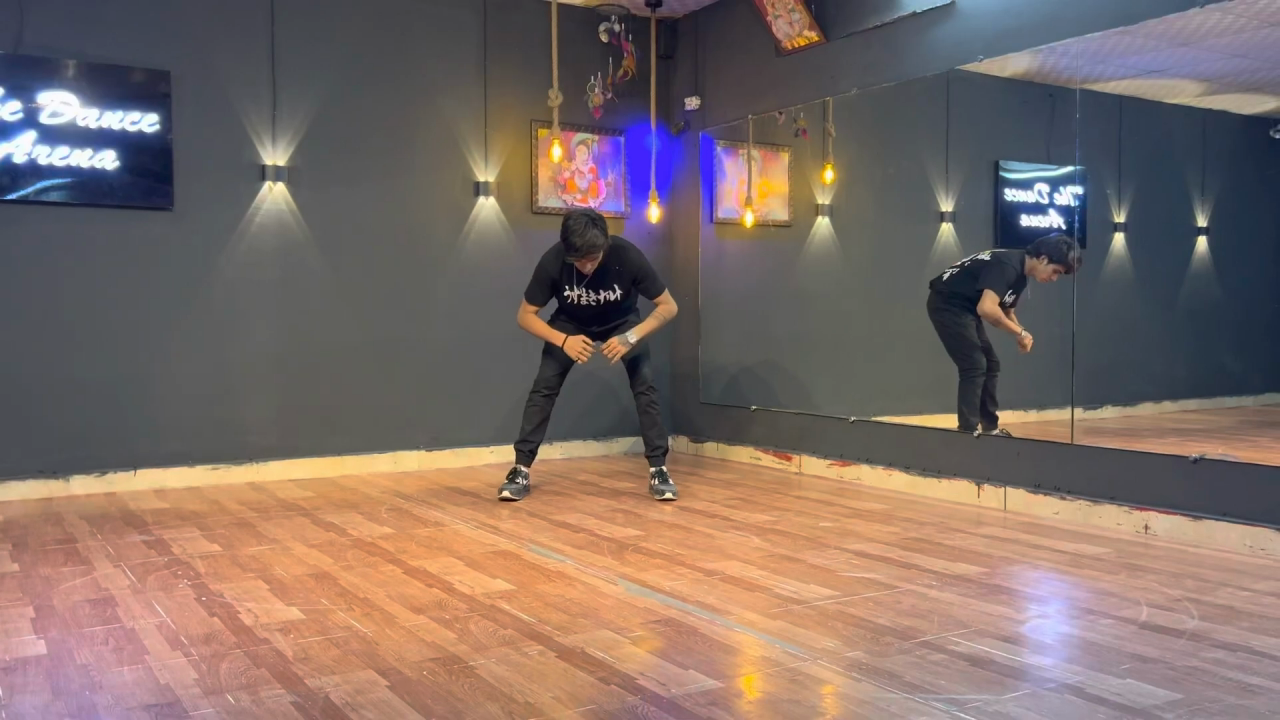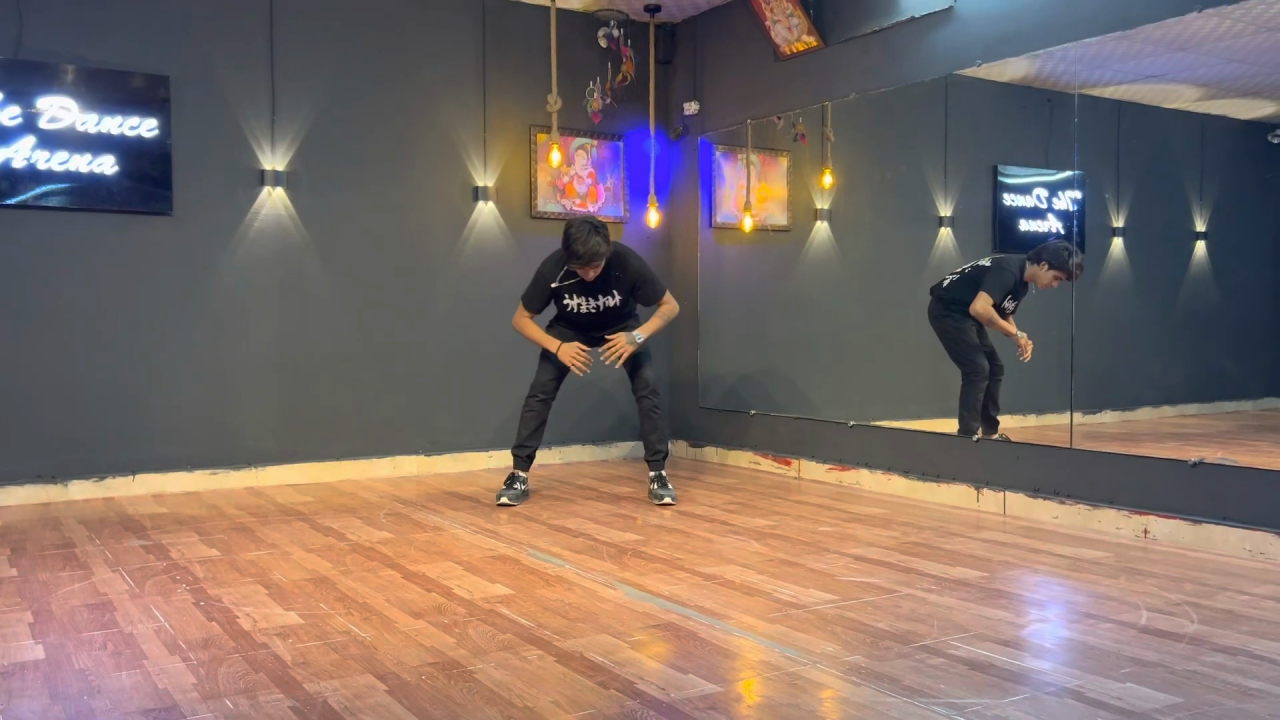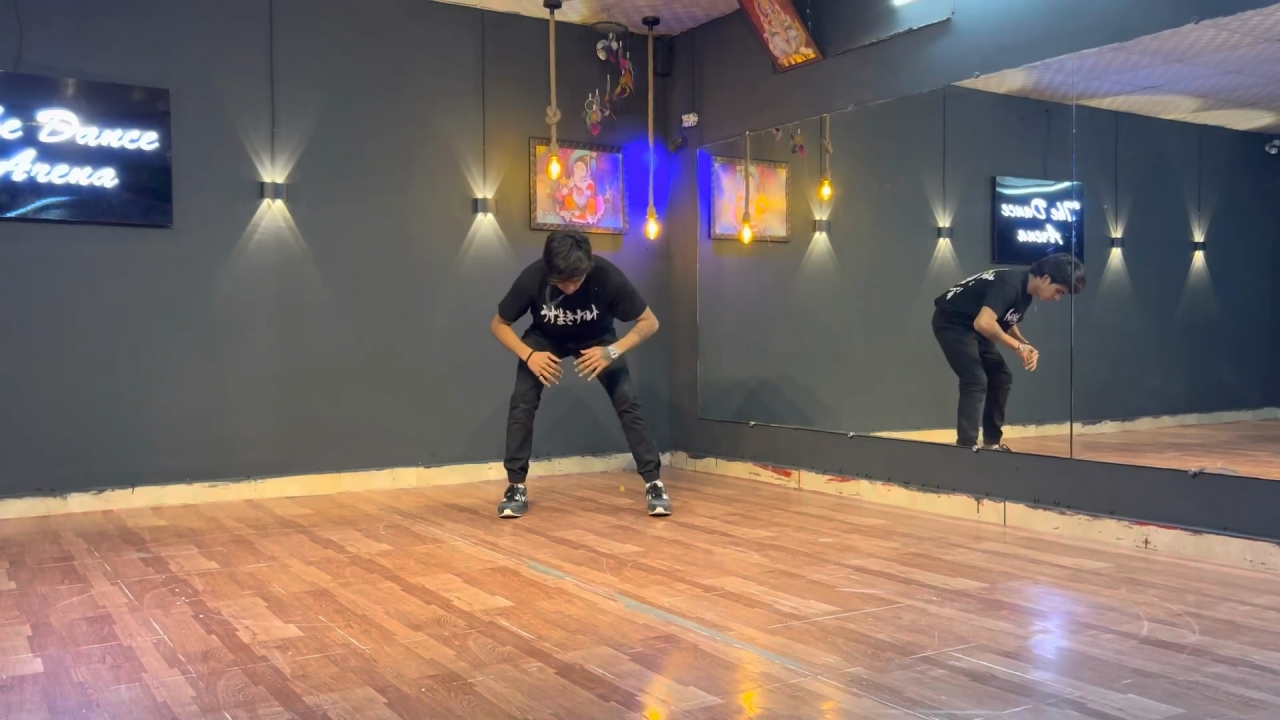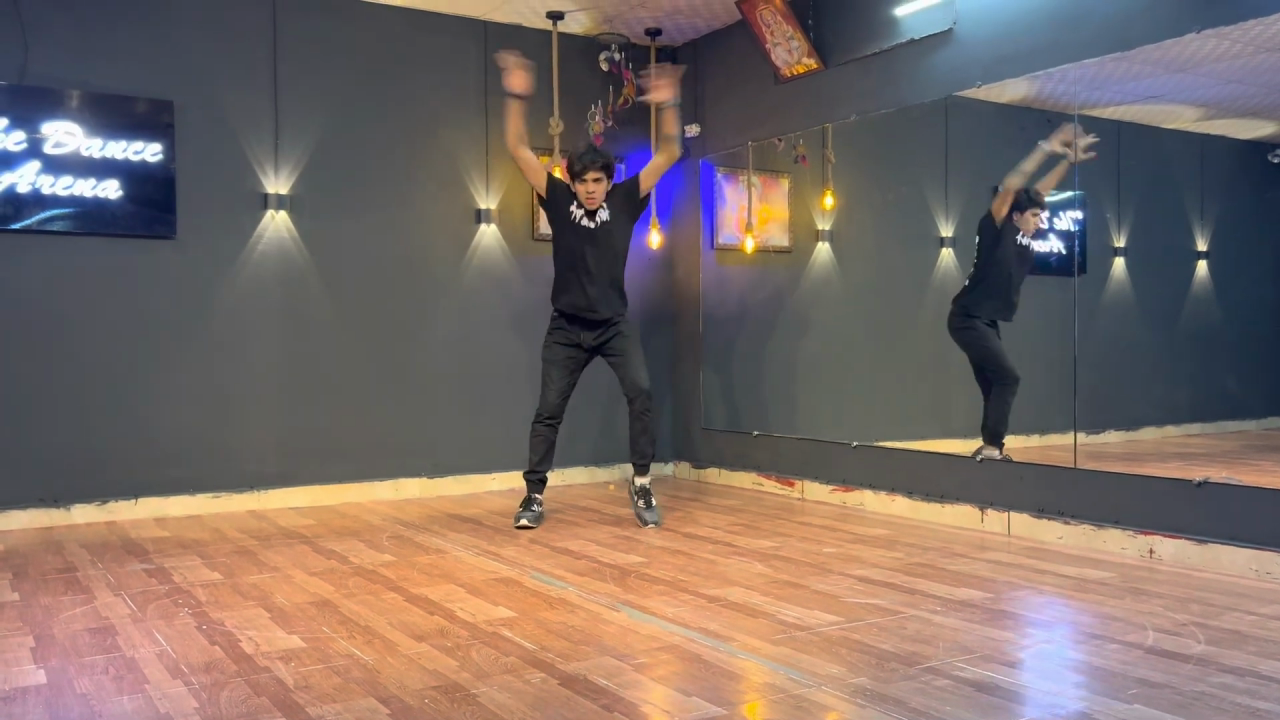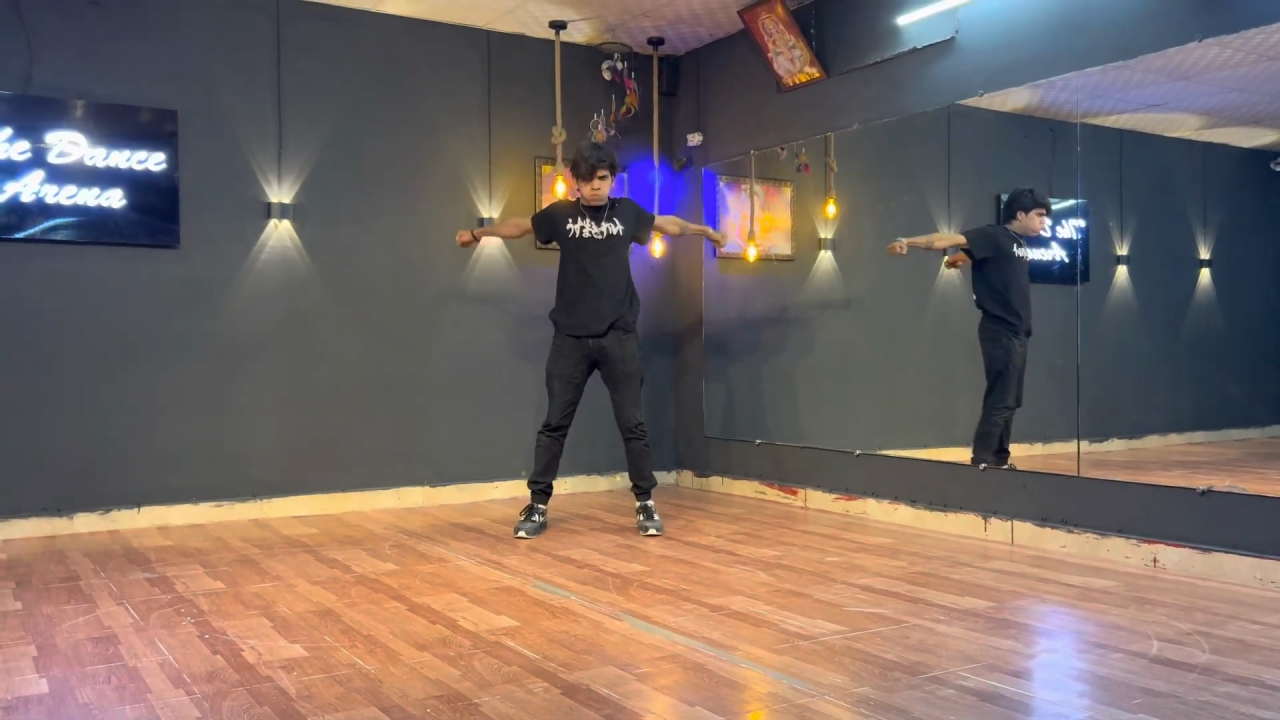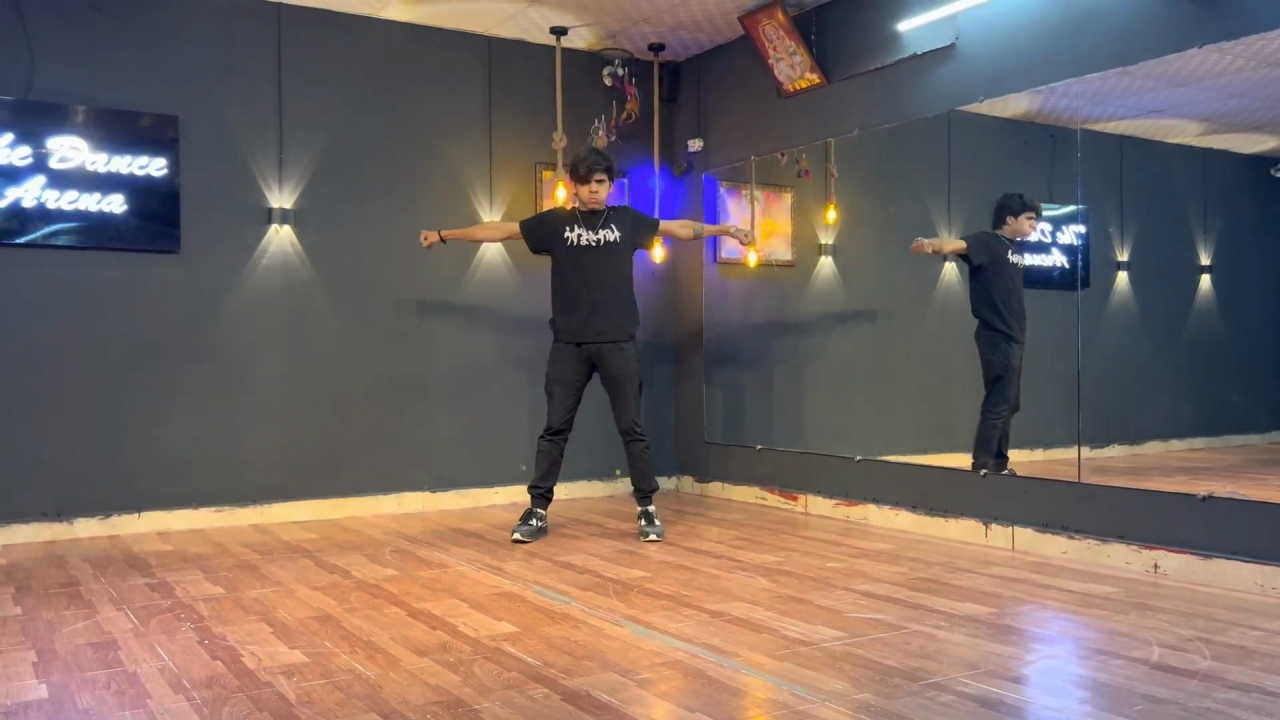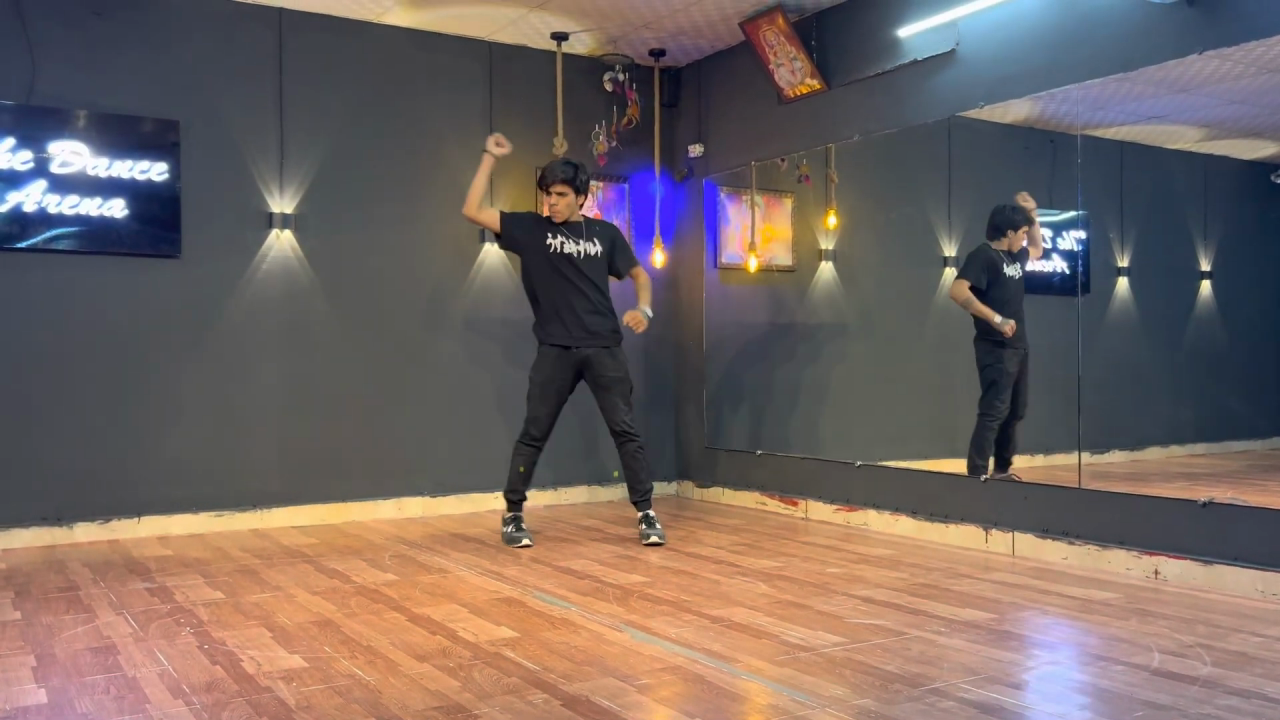
dt=0.7s
person 1, frame 1
left shoulder: (627, 256)
right shoulder: (552, 261)
left elbow: (668, 306)
right elbow: (525, 315)
left wrist: (630, 337)
right wrist: (563, 340)
left hip: (622, 322)
right hip: (570, 325)
left knee: (645, 387)
right knee: (544, 387)
left ankle: (659, 469)
right ankle: (521, 469)
person 1, frame 2
left shoulder: (628, 262)
right shoulder: (552, 268)
left elbow: (670, 306)
right elbow: (521, 319)
left wrist: (637, 337)
right wrist: (557, 347)
left hip: (621, 329)
right hip: (569, 330)
left knee: (647, 390)
right knee: (540, 392)
left ankle: (657, 474)
right ankle: (519, 474)
person 1, frame 3
left shoulder: (608, 276)
right shoulder: (532, 278)
left elbow: (649, 322)
right elbow: (499, 324)
left wrist: (613, 351)
right wrist: (529, 355)
left hip: (597, 340)
right hip: (545, 341)
left knee: (627, 401)
right knee: (522, 402)
left ankle: (653, 483)
right ankle: (516, 486)
person 1, frame 4
left shoulder: (623, 200)
right shoulder: (559, 199)
left elbow: (669, 153)
right elbow: (520, 152)
left wrist: (666, 105)
right wrist: (517, 96)
left hip: (615, 323)
right hip: (566, 327)
left knee: (639, 390)
right knee: (549, 409)
left ankle: (642, 482)
right ankle: (534, 495)
person 1, frame 5
left shoulder: (627, 211)
right shoulder: (560, 213)
left elbow: (666, 223)
right elbow: (520, 226)
left wrist: (707, 231)
right wrist: (476, 234)
left hip: (619, 337)
right hip: (570, 338)
left knee: (632, 423)
right knee: (555, 423)
left ankle: (645, 503)
right ankle: (537, 505)
person 1, frame 6
left shoulder: (626, 219)
right shoulder: (555, 222)
left elbow: (679, 229)
right elbow: (499, 231)
left wrist: (728, 230)
right wrist: (443, 234)
left hip: (618, 343)
right hip: (569, 344)
left knee: (632, 428)
right knee: (555, 428)
left ankle: (646, 509)
right ankle: (537, 510)
person 1, frame 7
left shoulder: (606, 234)
right shoulder: (530, 227)
left elbow: (640, 276)
right elbow: (473, 211)
left wrist: (643, 308)
right wrist: (490, 158)
left hip: (604, 349)
right hip: (555, 351)
left knee: (625, 430)
right knee: (533, 433)
left ankle: (646, 512)
right ankle: (513, 513)
person 2, frame 1
left shoulder: (1020, 275)
right shoulder: (1007, 266)
left elbow: (1005, 312)
right elbow: (986, 308)
left wrist: (1023, 334)
right wrist: (1020, 332)
left hip: (965, 309)
right hip: (947, 305)
left knee: (990, 365)
right knee: (975, 366)
left ankle: (990, 428)
right ankle: (968, 432)
person 2, frame 2
left shoulder: (1022, 282)
right shoulder: (1007, 271)
left elbow: (1004, 316)
right elbow: (979, 308)
left wrist: (1022, 340)
right wrist: (1016, 334)
left hip: (965, 315)
right hip: (947, 310)
left knee: (994, 369)
right knee: (977, 370)
left ankle: (989, 432)
right ankle: (968, 436)
person 2, frame 3
left shoulder: (1026, 292)
right shoulder: (1010, 285)
left elbow: (1007, 324)
right elbow: (983, 323)
left wrist: (1026, 347)
right wrist: (1018, 347)
left hip: (971, 326)
right hip: (951, 323)
left knee: (1001, 377)
right knee: (976, 381)
left ankle: (991, 442)
right ankle: (967, 445)
person 2, frame 4
left shoulder: (1022, 235)
right shoulder: (997, 228)
left elbow: (1040, 191)
right elbow: (1009, 187)
left wrist: (1070, 157)
right wrist: (1047, 148)
left hip: (986, 320)
right hip: (970, 320)
left knee: (997, 387)
right knee: (1007, 379)
left ankle: (993, 447)
right ankle: (991, 446)
person 2, frame 5
left shoulder: (1019, 242)
right shoulder: (993, 236)
right elbow: (950, 240)
left wrist: (961, 258)
right wrist: (908, 242)
left hip: (1017, 333)
right hip: (1000, 332)
left knee: (1010, 401)
right knee: (1000, 401)
left ankle: (999, 459)
right ankle: (982, 461)
person 2, frame 6
left shoulder: (1013, 246)
right shoulder: (987, 241)
right elbow: (957, 244)
right wrist: (932, 244)
left hip: (1012, 336)
right hip: (995, 336)
left knee: (1007, 404)
right knee: (998, 403)
left ankle: (998, 464)
right ankle: (982, 466)
person 2, frame 7
left shoulder: (1016, 255)
right shoulder: (981, 256)
left elbow: (1037, 250)
right elbow: (957, 292)
left wrist: (1032, 214)
right wrist: (997, 319)
left hip: (1018, 345)
right hip: (994, 346)
left knee: (1015, 410)
right knee: (993, 410)
left ankle: (1002, 469)
right ankle: (978, 473)
